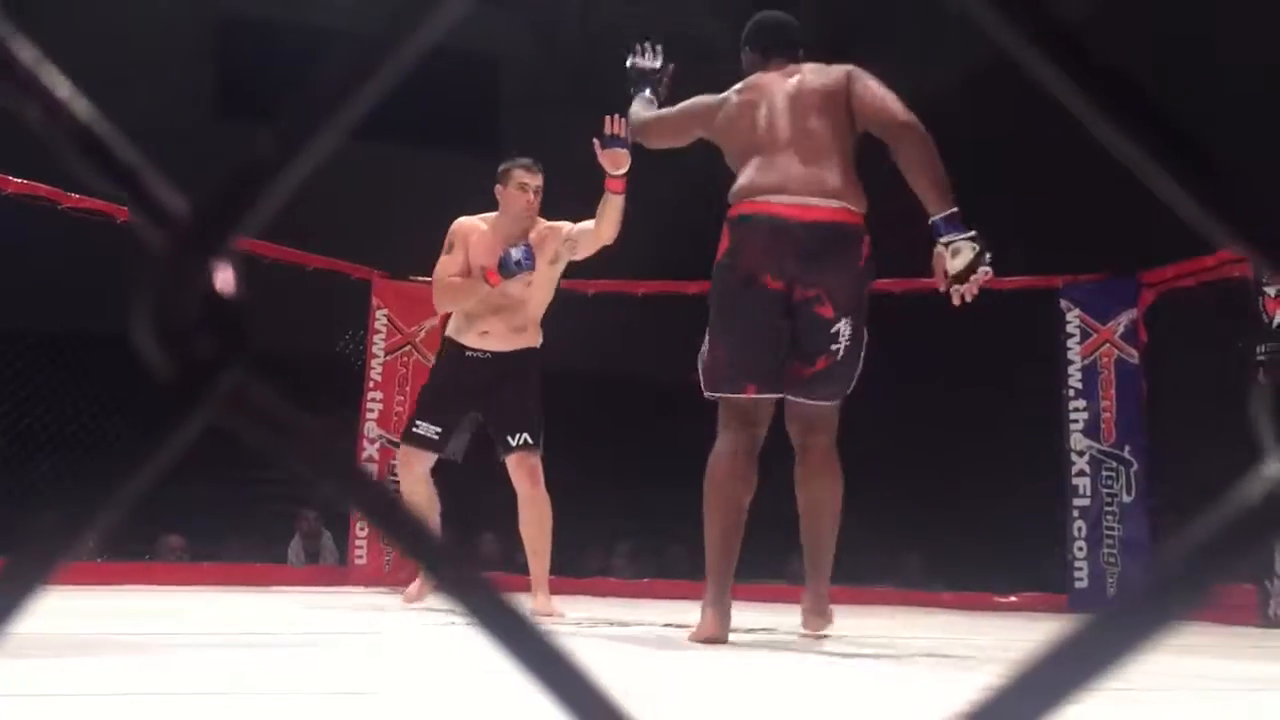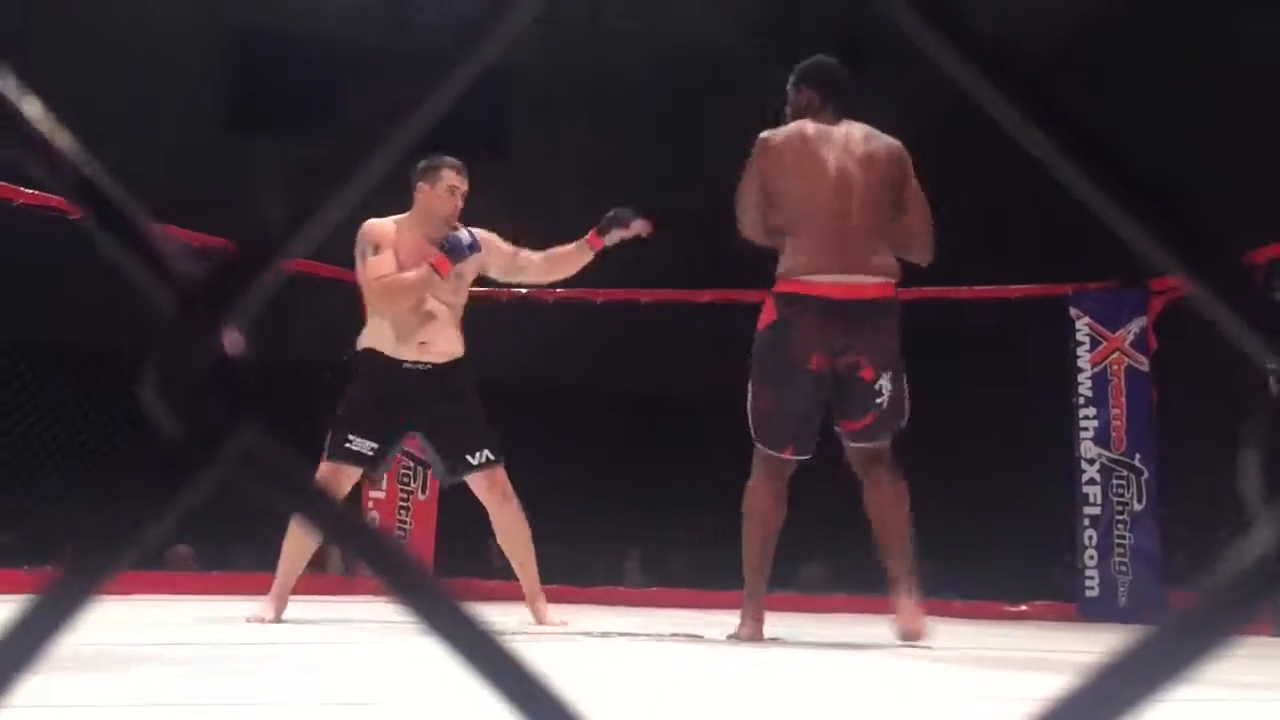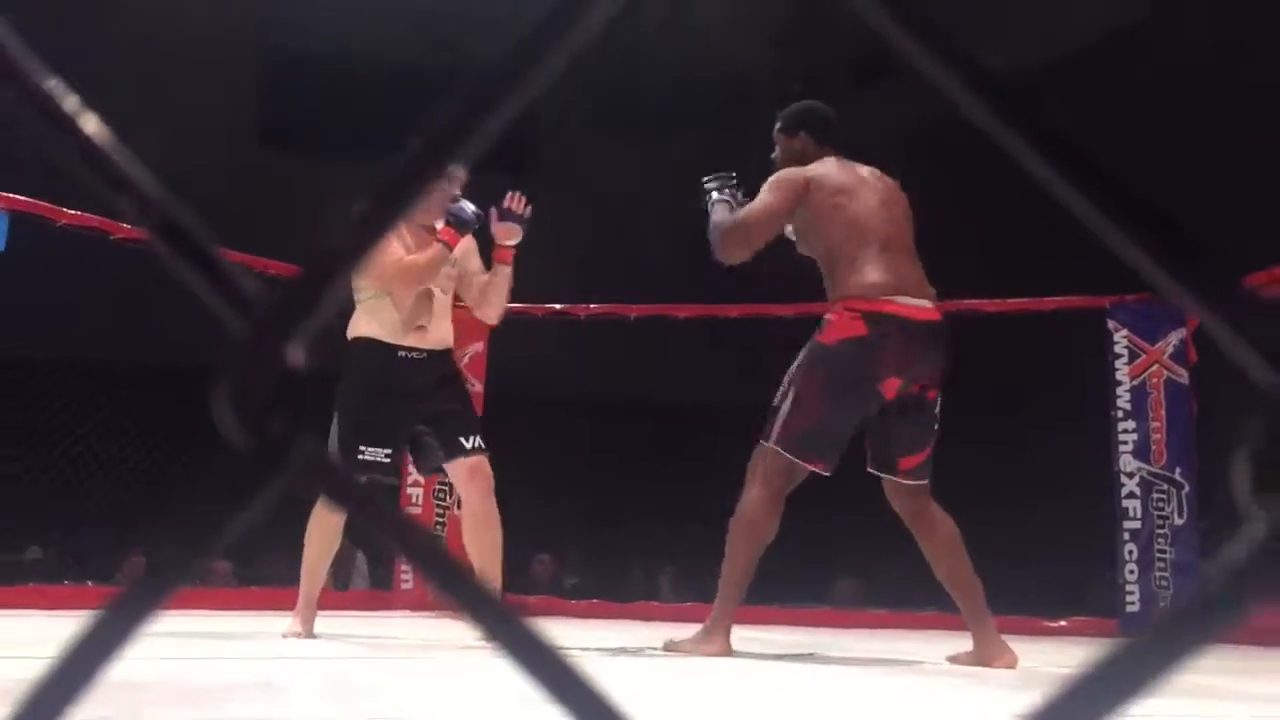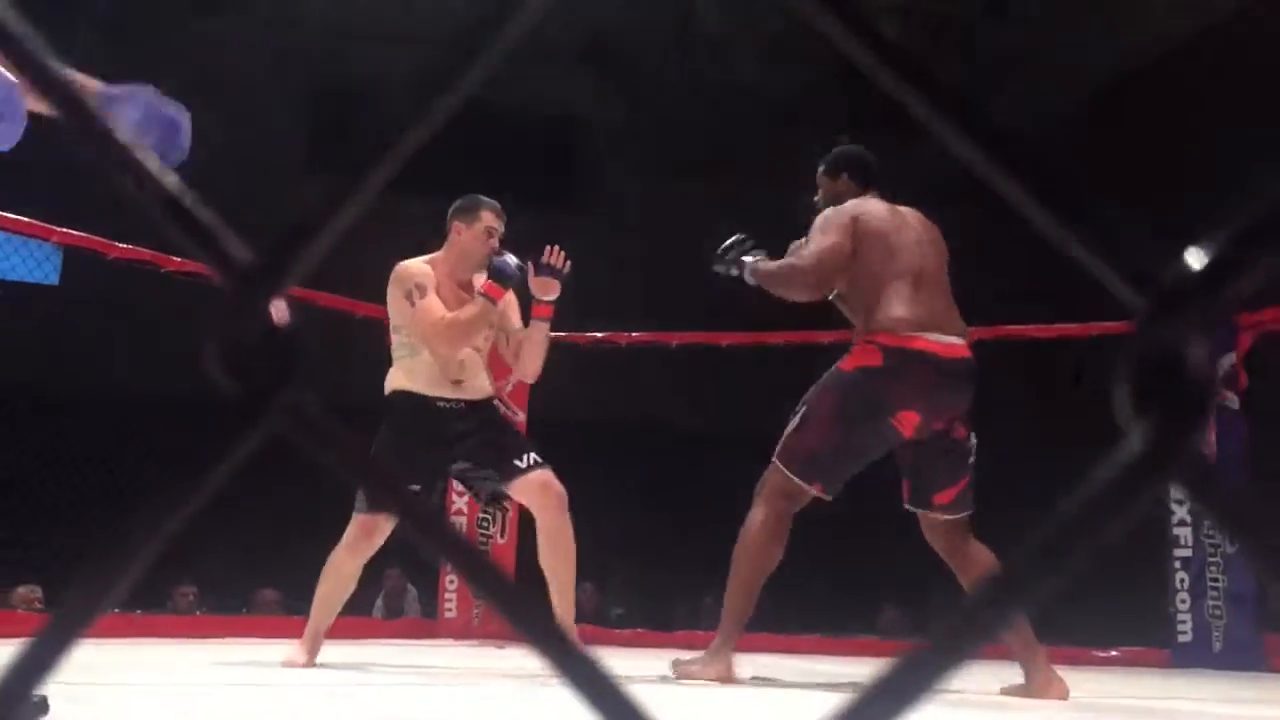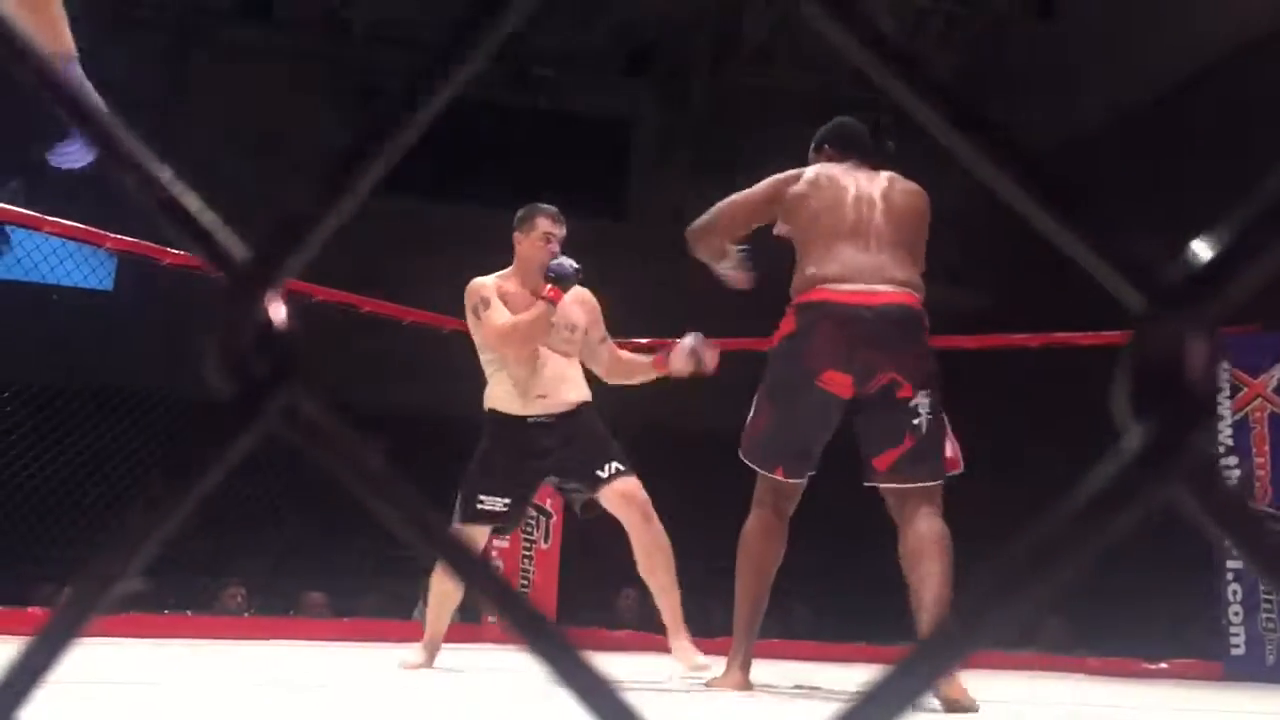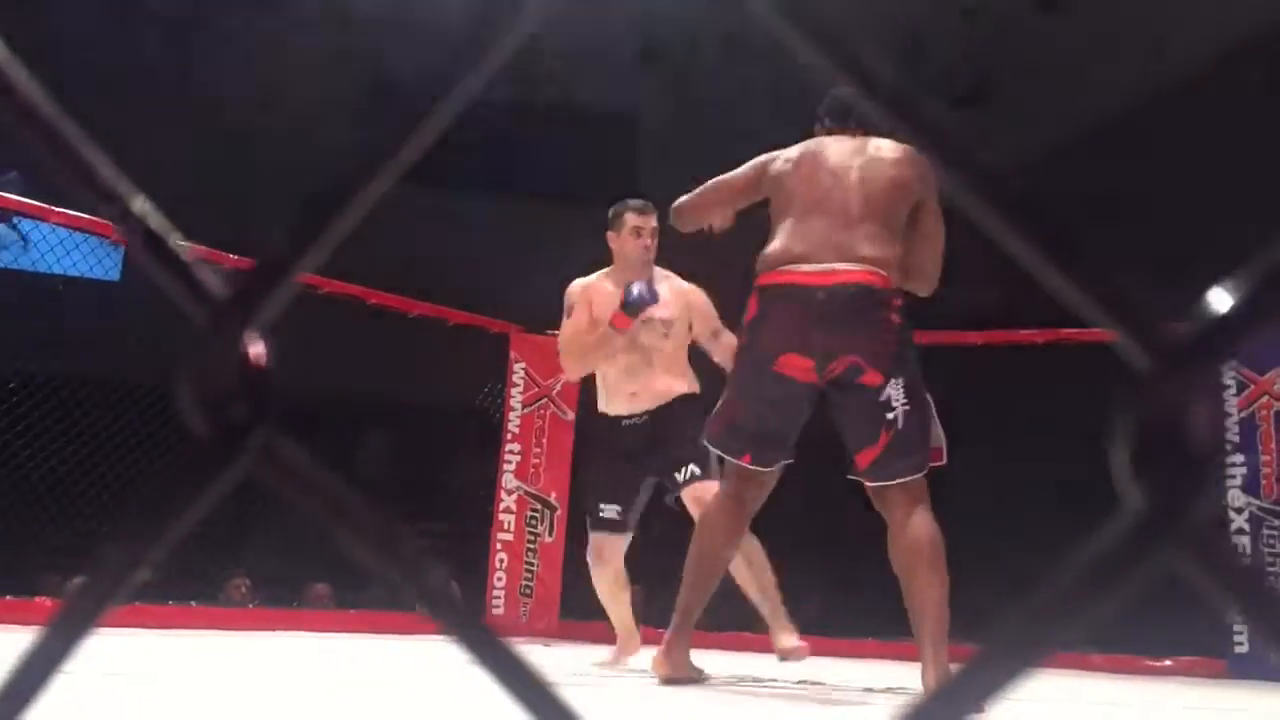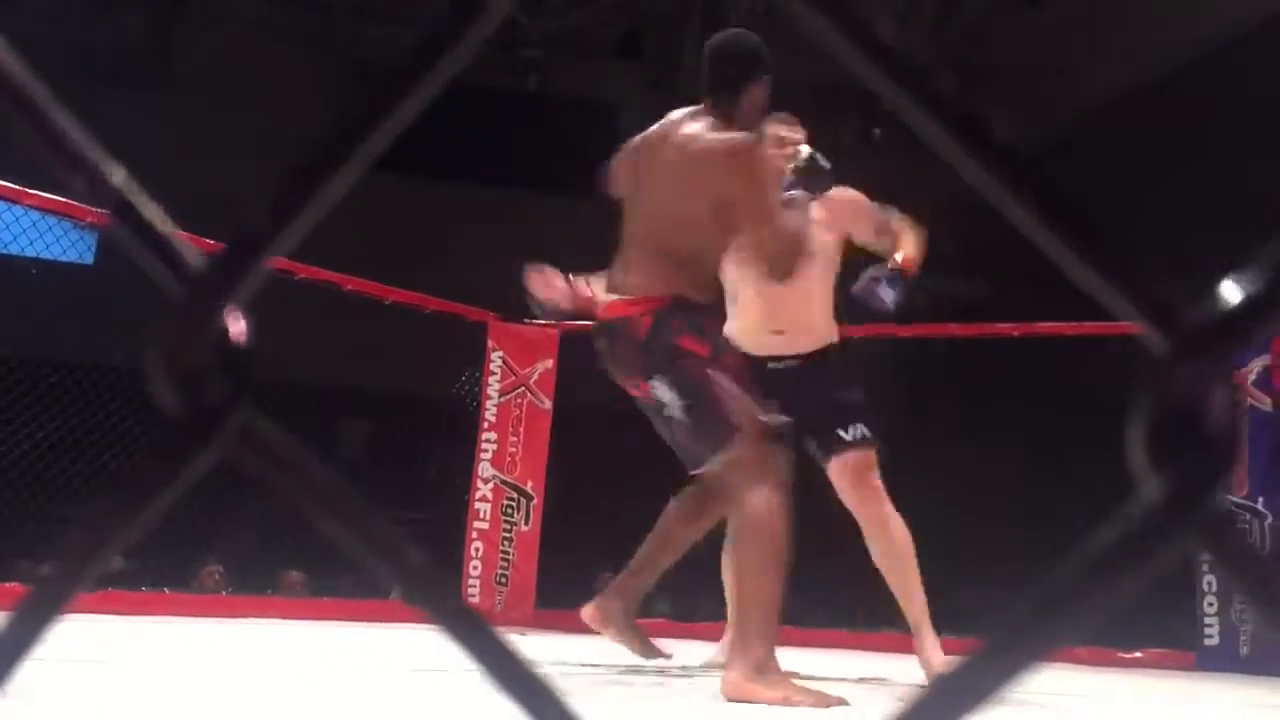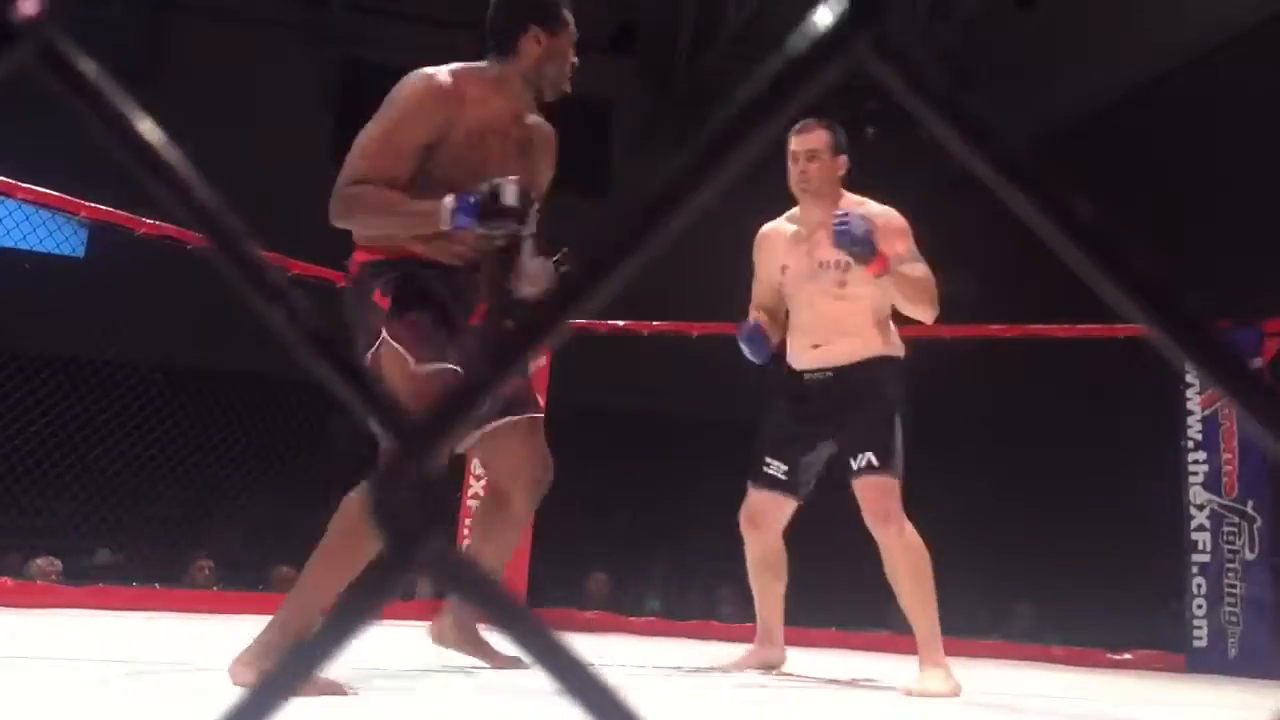
dt=0.5s
person 1, frame 1
left shoulder: (721, 105)
right shoulder: (843, 79)
left elbow: (641, 128)
right elbow: (904, 129)
left wrist: (644, 87)
right wrist: (950, 225)
left hip: (757, 233)
right hip: (837, 238)
left knee: (739, 424)
right knee: (815, 431)
left ankle: (716, 601)
right ankle: (816, 598)
person 1, frame 2
left shoulder: (774, 143)
right shoulder: (888, 150)
left elbow: (752, 227)
right elbow: (920, 248)
left hip: (799, 309)
right hip: (872, 309)
left knee: (772, 463)
right knee: (874, 457)
left ankle: (751, 615)
right ankle: (906, 596)
person 1, frame 3
left shoulder: (798, 180)
right shoulder: (885, 187)
left elbow: (732, 246)
left wrist: (721, 203)
left hip: (864, 329)
right hip: (923, 334)
left knee: (769, 471)
right knee: (911, 496)
left ankle: (717, 629)
right ankle: (987, 637)
person 1, frame 4
left shoulder: (842, 217)
right shoulder: (922, 226)
left elbow: (807, 281)
left wrist: (752, 265)
right wrist: (833, 285)
left hip: (891, 365)
right hip: (952, 372)
left knee: (775, 494)
right knee: (950, 534)
left ankle: (721, 651)
right ankle: (1039, 670)
person 1, frame 5
left shoulder: (794, 182)
right shoulder: (912, 195)
left elbow: (703, 233)
left wrist: (726, 265)
left hip: (818, 325)
right hip: (898, 329)
left knee: (773, 497)
right knee: (918, 505)
left ankle: (736, 665)
person 1, frame 6
left shoulder: (783, 160)
right shoulder: (912, 164)
left elbow: (683, 214)
right elbow: (924, 279)
left wrist: (720, 212)
left hip: (782, 307)
right hip: (865, 310)
left knee: (740, 488)
right knee: (905, 500)
left ankle: (673, 647)
right ankle: (938, 677)
person 1, frame 7
left shoulder: (675, 129)
right shoulder: (733, 151)
left elbow: (623, 181)
right elbow: (780, 263)
right wrist: (794, 219)
left hip: (649, 323)
right hip: (659, 327)
left knee: (726, 479)
right knee: (766, 473)
left ankle: (616, 605)
right ankle: (751, 663)
person 1, frame 8
left shoulder: (537, 139)
right shoulder: (437, 93)
right elbow: (348, 204)
left wrist: (524, 270)
right wrist: (457, 213)
left hip: (468, 303)
right hip: (400, 286)
left knee: (528, 473)
left ankle: (458, 614)
right ankle: (271, 647)
person 2, frame 1
left shoulder: (558, 238)
right shoulder: (465, 230)
left elbow: (605, 232)
right elbow: (441, 299)
left wrist: (616, 174)
right wrist: (496, 275)
left hip: (514, 367)
right hip: (458, 360)
left knee: (526, 473)
right knee: (411, 462)
left ankle: (541, 591)
person 2, frame 2
left shoulder: (476, 243)
right shoulder: (378, 233)
left elbow: (541, 269)
right elbow: (382, 301)
left wrist: (598, 239)
right wrist: (442, 262)
left hip: (445, 378)
right hip: (383, 374)
left knee: (496, 488)
right knee: (331, 480)
left ankle: (536, 600)
right ankle: (277, 595)
person 2, frame 3
left shoulder: (457, 236)
left elbow: (490, 312)
right elbow: (402, 280)
left wrist: (505, 247)
right wrist: (453, 237)
left hip: (437, 369)
right hip: (377, 363)
left knee: (477, 481)
right ankle: (305, 609)
person 2, frame 4
left shoulder: (497, 289)
right shoulder: (412, 276)
left elbow: (527, 369)
right elbow: (446, 339)
left wrist: (545, 300)
right wrist: (494, 291)
left hip: (477, 414)
right hip: (415, 414)
left knee: (550, 497)
right knee: (366, 532)
left ankle: (566, 633)
right ankle: (311, 640)
person 2, frame 5
left shoulder: (580, 298)
right shoulder: (484, 291)
left elbow: (610, 366)
right elbow: (509, 345)
left wrist: (668, 362)
right wrist: (552, 296)
left hip: (575, 423)
right hip: (511, 430)
left knee: (636, 508)
right knee: (465, 540)
left ankle: (680, 637)
right ankle: (430, 644)
person 2, frame 6
left shoulder: (684, 293)
right shoulder: (582, 293)
left elbow: (728, 350)
right elbow: (572, 364)
right wrist: (622, 317)
left hip: (677, 416)
right hip: (617, 430)
left knee: (713, 507)
right knee: (603, 554)
left ankle: (781, 626)
right ankle: (627, 639)
person 2, frame 7
left shoulder: (834, 207)
left elbow: (907, 235)
left wrist: (895, 271)
right wrist: (591, 296)
left hip: (816, 368)
right hip: (752, 372)
left knee: (862, 487)
left ankle: (925, 637)
right ankle: (738, 633)
person 2, frame 8
left shoulder: (881, 221)
right shoulder: (773, 236)
left elbow: (927, 308)
right elbow: (766, 312)
left wrist: (873, 259)
right wrist: (756, 333)
left hip: (867, 379)
right hip: (801, 385)
left knee: (882, 510)
right knee: (757, 519)
left ankle: (933, 659)
right ankle: (768, 642)
